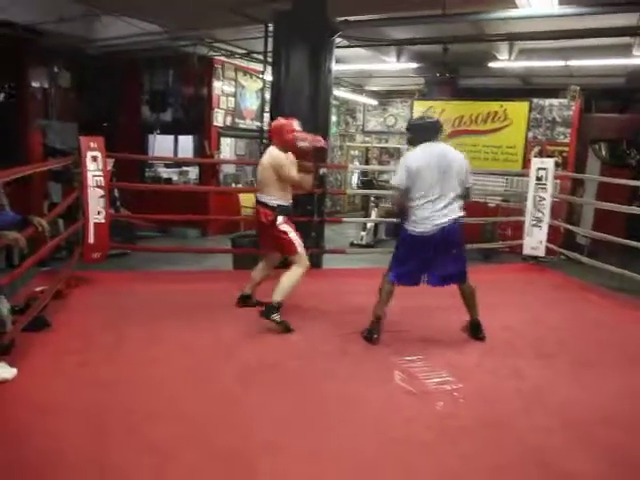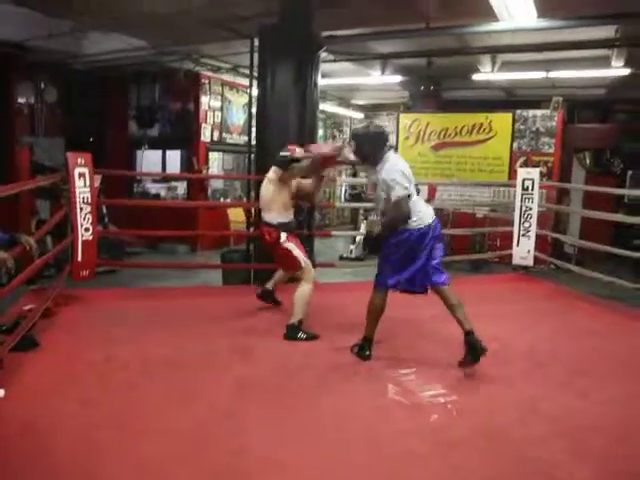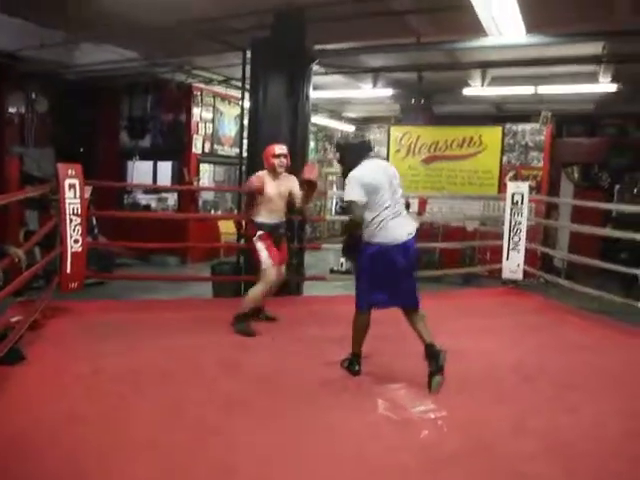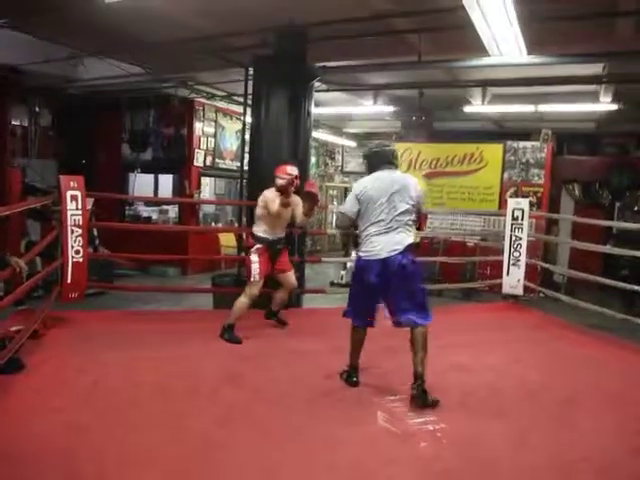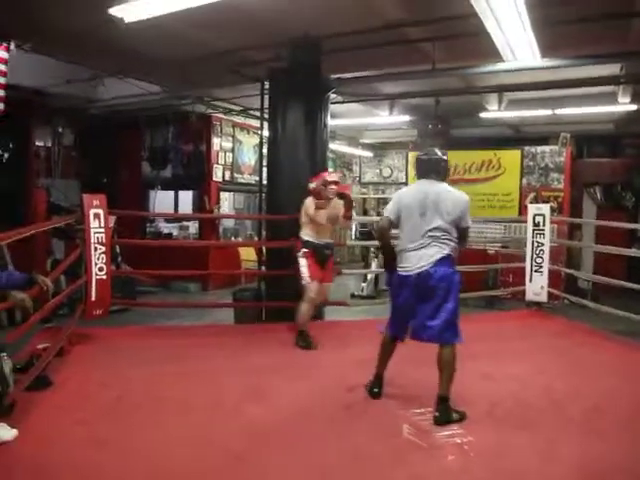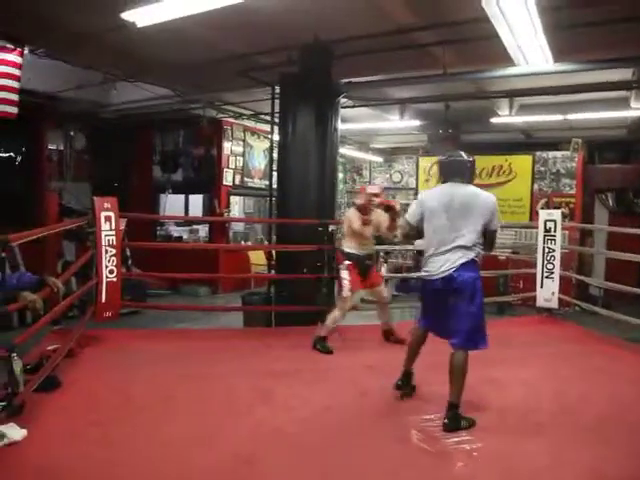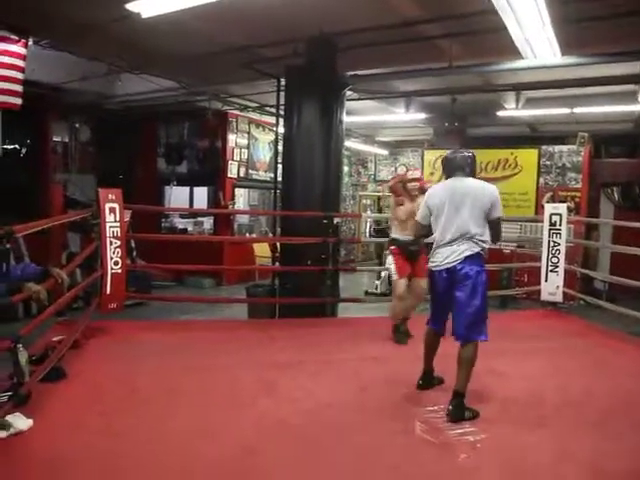
dt=0.3s
person 1, frame 1
left shoulder: (409, 159)
right shoulder: (458, 157)
left elbow: (398, 200)
right elbow: (465, 195)
left wrist: (406, 218)
left hip: (418, 229)
right hip: (450, 225)
left knee: (393, 275)
right knee: (460, 276)
left ankle: (375, 328)
right ankle: (475, 325)
person 1, frame 2
left shoulder: (389, 171)
right shoulder: (386, 159)
left elbow: (402, 212)
left wrist: (380, 231)
left hip: (408, 232)
right hip: (428, 225)
left knee: (381, 287)
right knee: (440, 284)
left ankle: (366, 344)
right ankle: (471, 339)
person 1, frame 3
left shoulder: (356, 175)
right shoulder: (387, 167)
left elbow: (355, 216)
left wrist: (350, 239)
left hip: (378, 245)
right hip: (406, 240)
left knee: (364, 304)
right knee: (409, 304)
left ankle: (355, 359)
right ankle: (432, 351)
person 1, frame 4
left shoulder: (361, 185)
right shoulder: (413, 184)
left elbow: (344, 224)
left hip: (369, 258)
right hip: (401, 256)
left knee: (359, 319)
right knee: (417, 320)
left ankle: (353, 371)
right ankle: (419, 384)
person 1, frame 5
left shoulder: (403, 194)
right shoulder: (459, 198)
left elbow: (382, 229)
right elbow: (463, 240)
left wrist: (389, 256)
left hip: (406, 269)
right hip: (441, 269)
left knee: (394, 328)
right knee: (446, 338)
left ankle: (376, 382)
right ankle: (442, 407)
person 1, frame 6
left shoulder: (427, 196)
right shoulder: (486, 199)
left elbow: (405, 231)
right elbow: (489, 244)
left hip: (431, 272)
right hip: (464, 273)
left knee: (424, 323)
right knee: (462, 343)
left ankle: (406, 376)
right ankle: (452, 413)
person 1, frame 7
left shoulder: (433, 192)
right shoulder: (488, 190)
left elbow: (421, 232)
right elbow: (496, 235)
left hip: (439, 264)
right hip: (470, 264)
left knee: (436, 323)
right knee: (471, 333)
left ankle: (427, 375)
right ankle: (457, 402)
person 2, frame 1
left shoulder: (279, 154)
right shoulder: (278, 157)
left elbow: (301, 182)
right elbow: (304, 185)
left wrist: (309, 159)
right wrist: (307, 161)
left hip: (267, 214)
right hip: (275, 216)
left knee: (271, 259)
right knee: (301, 263)
left ankle: (246, 296)
right ankle: (273, 307)
person 2, frame 2
left shoulder: (293, 179)
right shoulder: (279, 170)
left elbow: (311, 191)
left wrist: (319, 169)
left hip: (278, 229)
right hip: (278, 232)
left knee: (293, 264)
right knee: (308, 277)
left ankle: (267, 289)
right ankle: (294, 327)
person 2, frame 3
left shoulder: (291, 180)
right shoulder: (259, 178)
left elbow: (300, 205)
right elbow: (251, 208)
left wrist: (309, 190)
right wrist: (252, 194)
left hip: (279, 230)
right hip: (262, 231)
left knee: (278, 275)
right knee: (269, 278)
left ankle: (255, 308)
right ankle: (240, 317)
person 2, frame 4
left shoulder: (296, 200)
right shoulder: (269, 194)
left elbow: (301, 222)
right elbow: (279, 213)
left wrist: (310, 205)
right wrist: (285, 194)
left hip: (279, 245)
right hip: (261, 245)
left knee: (291, 284)
right knee: (252, 292)
left ankle: (273, 312)
right ankle: (228, 328)
person 2, frame 5
left shoulder: (338, 203)
right shoulder: (310, 201)
left elbow: (344, 224)
right elbow: (319, 221)
left wrist: (348, 205)
right wrist: (319, 199)
left hip: (326, 250)
right hip: (309, 250)
left knee: (322, 295)
right knee: (311, 295)
left ankle: (301, 323)
right ankle: (301, 333)
person 2, frame 6
left shoulder: (379, 214)
right shoulder: (352, 213)
left elbow: (389, 235)
right elbow: (365, 233)
left wrist: (393, 217)
right wrist: (364, 213)
left hip: (368, 260)
right hip: (350, 261)
left knee: (384, 298)
right knee: (345, 305)
left ankle: (388, 332)
right ankle: (320, 339)
person 2, frame 7
left shoulder: (424, 199)
right shoulder: (398, 199)
right elbow: (401, 217)
right wrist: (399, 195)
left hip: (417, 247)
right hip: (399, 247)
left knee: (420, 290)
right knee: (400, 292)
left ankle: (403, 321)
right ankle: (396, 327)
